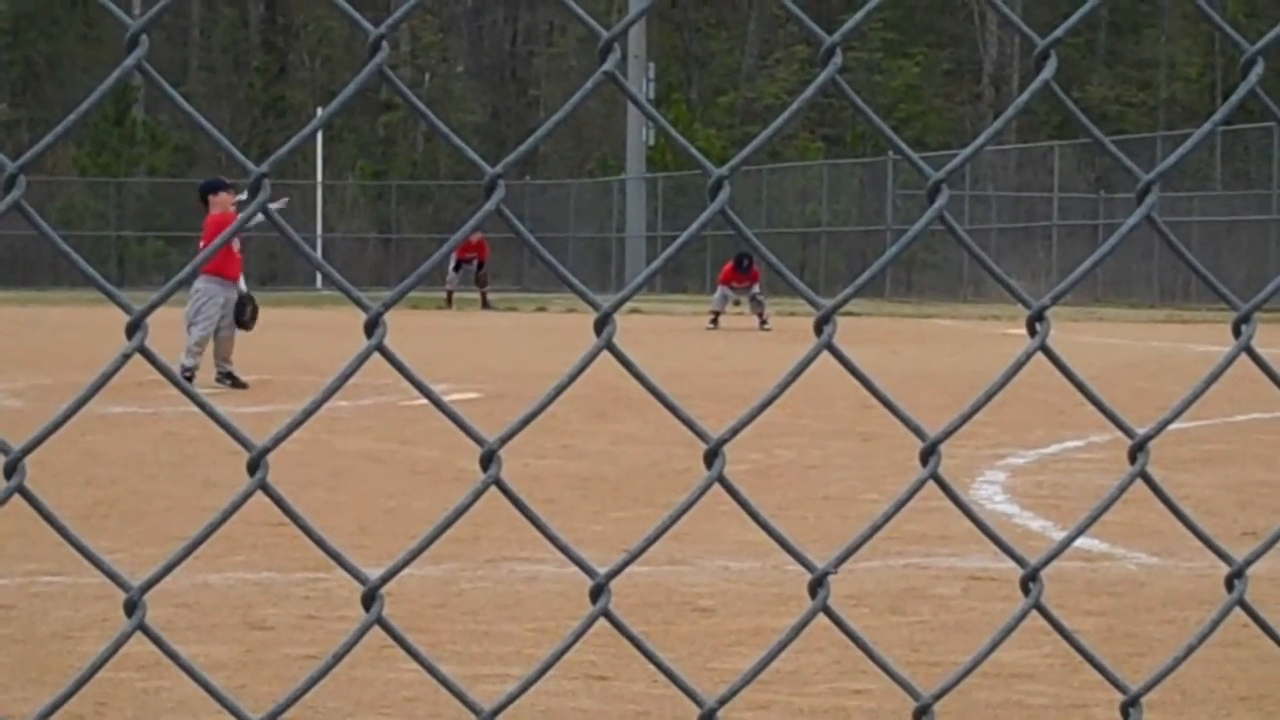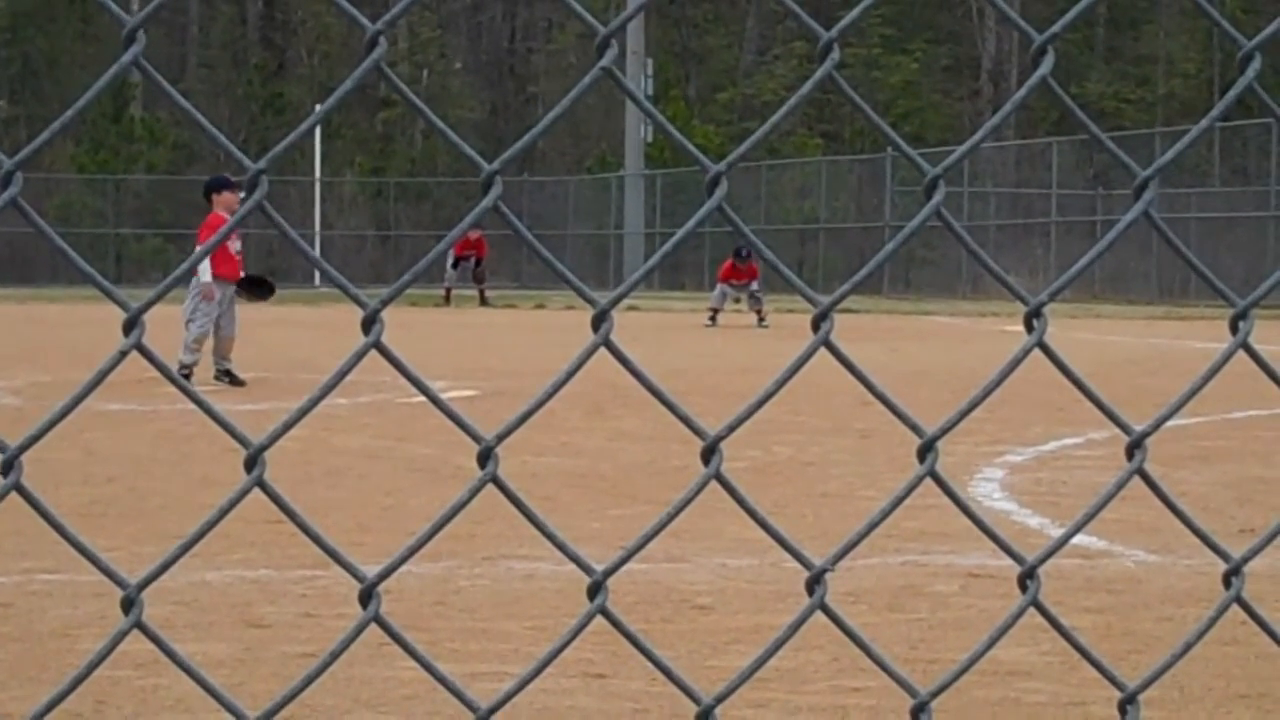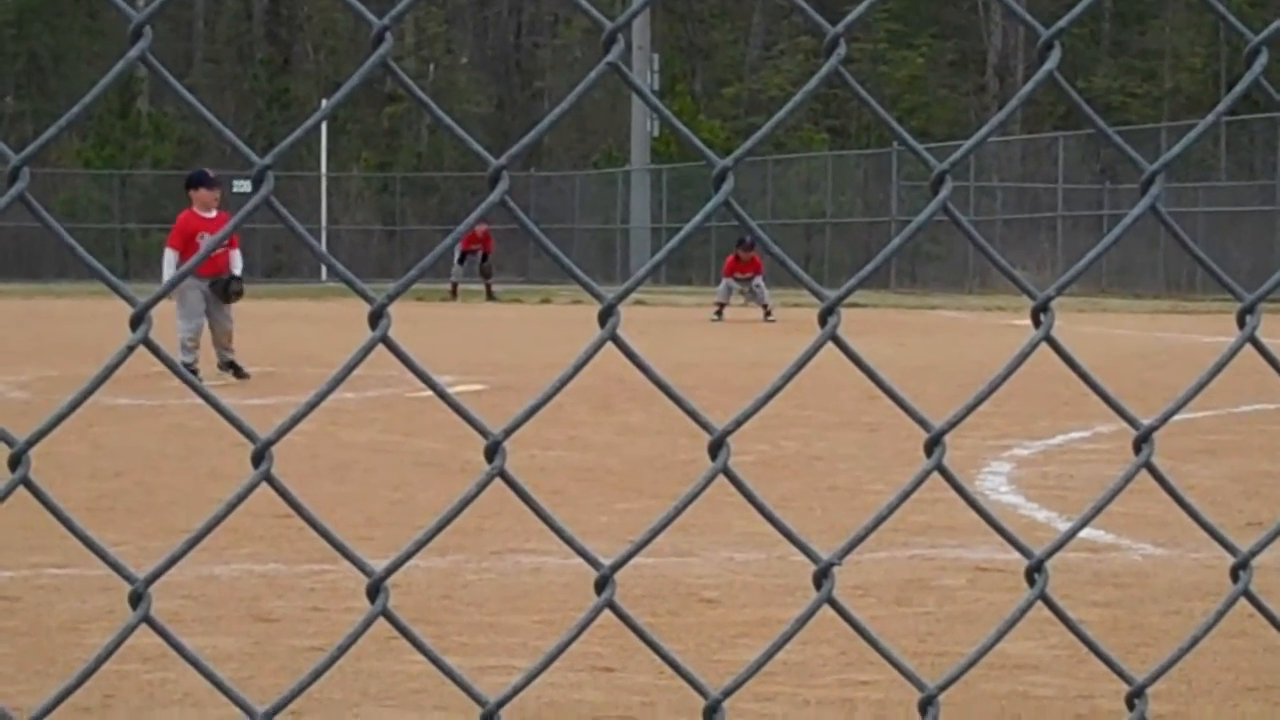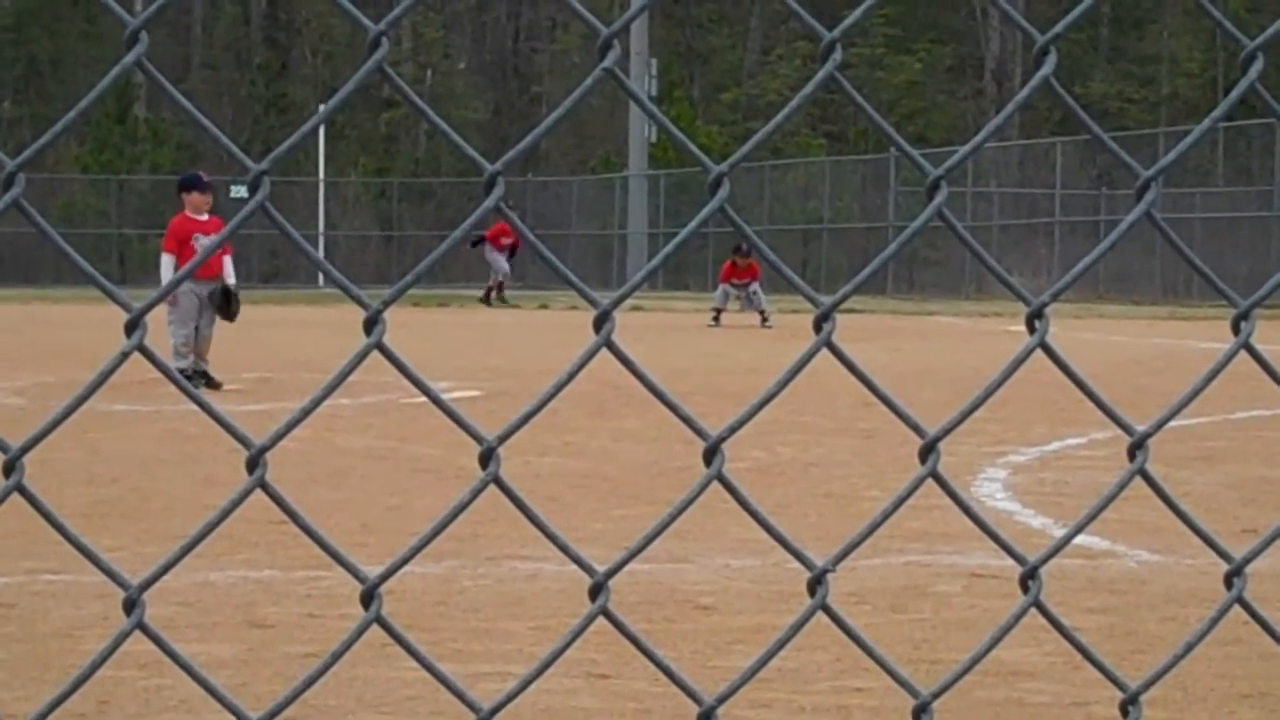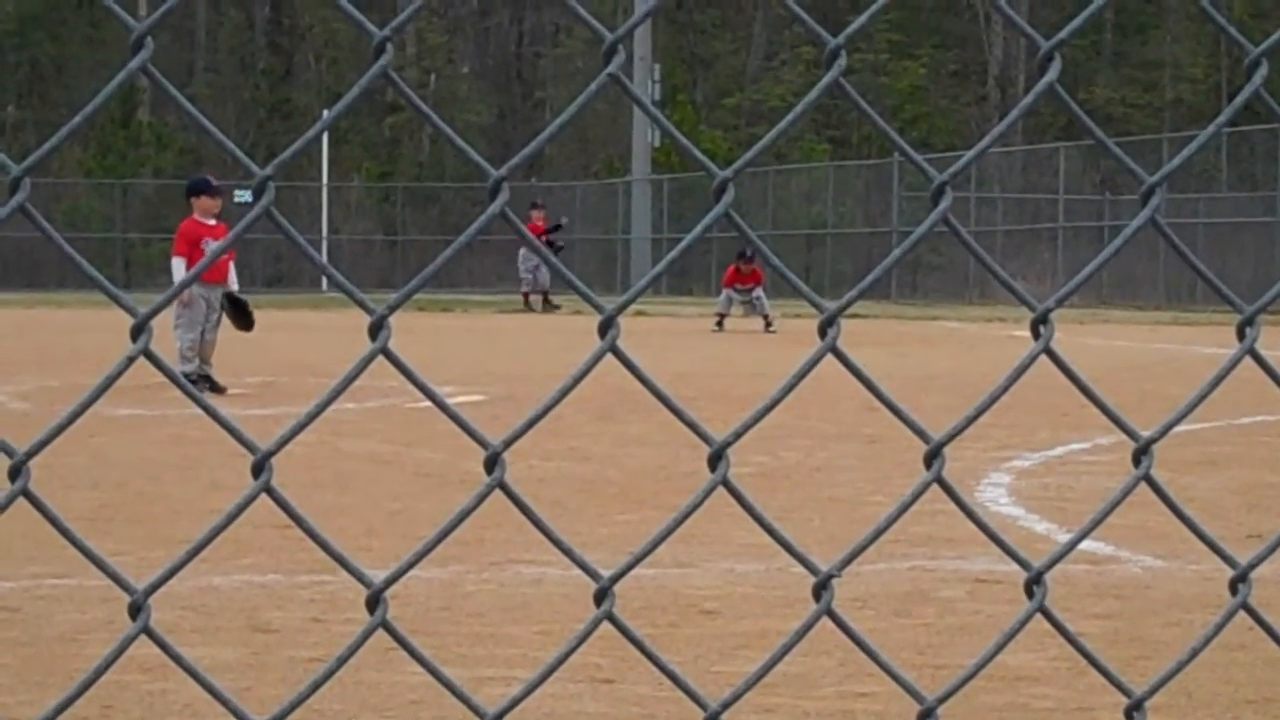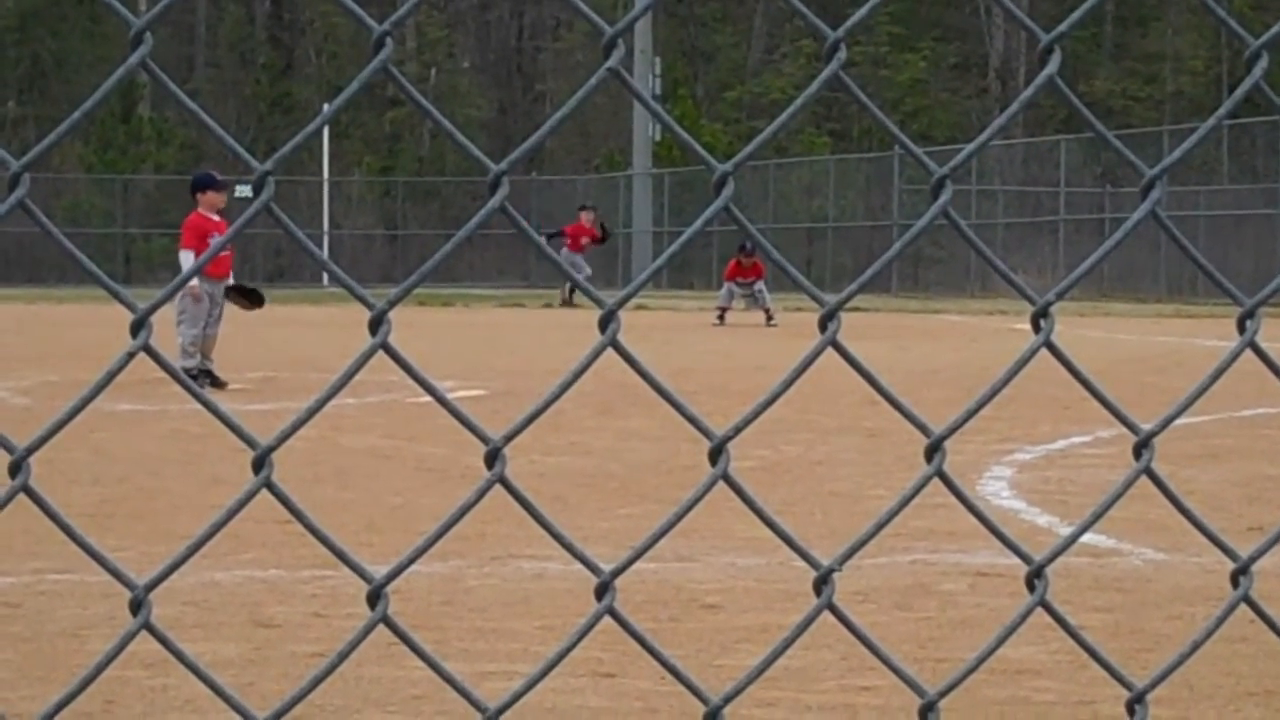
dt=0.5s
person 1, frame 1
left shoulder: (224, 223)
right shoulder: (217, 220)
right elbow: (244, 221)
left wrist: (242, 288)
right wrist: (270, 207)
left hip: (229, 287)
right hip: (211, 286)
left knee: (226, 332)
right knee: (201, 330)
left ankle: (224, 371)
right ankle: (186, 372)
person 1, frame 2
left shoulder: (230, 224)
right shoulder: (213, 222)
right elbow: (202, 251)
left wrist: (241, 277)
right wrist: (206, 281)
left hip: (227, 286)
right hip: (210, 286)
left knee: (227, 330)
right knee: (200, 327)
left ankle: (223, 369)
right ankle: (185, 368)
person 1, frame 3
left shoulder: (225, 219)
right shoulder: (185, 221)
left elbow: (234, 248)
right elbow: (171, 252)
left wrist: (236, 274)
right wrist: (168, 281)
left hip: (219, 280)
right hip: (192, 281)
left knee: (224, 323)
right knee: (192, 324)
left ankle: (227, 360)
right ankle: (189, 365)
person 1, frame 4
left shoulder: (217, 223)
right shoulder: (178, 224)
left elbow: (225, 254)
right elbow: (167, 256)
left wrist: (230, 282)
right wrist: (168, 285)
left hip: (212, 286)
right hip: (187, 285)
left knee: (206, 331)
right knee: (184, 329)
left ankle: (200, 369)
right ankle: (183, 371)
person 1, frame 5
left shoulder: (222, 228)
right shoulder: (187, 228)
left elbow: (229, 260)
right elbow: (178, 259)
left wrist: (233, 288)
right wrist: (182, 288)
left hip: (218, 290)
right hip: (196, 288)
left knee: (210, 334)
right knee: (190, 333)
left ankle: (204, 373)
right ankle: (188, 375)
person 1, frame 6
left shoulder: (223, 223)
right shoulder: (194, 222)
right elbow: (186, 253)
left wrist: (229, 281)
right wrist: (192, 281)
left hip: (218, 284)
right hip: (200, 283)
left knee: (211, 329)
right knee: (193, 328)
left ankle: (205, 368)
right ankle: (189, 370)
